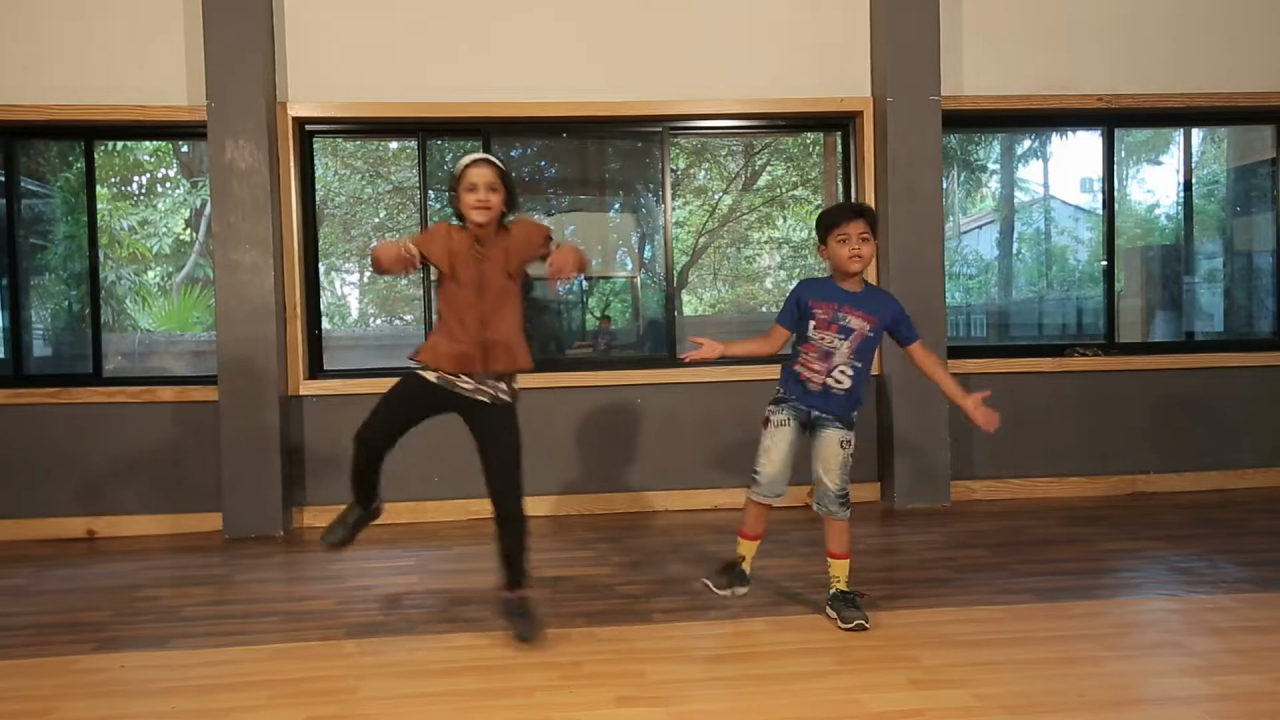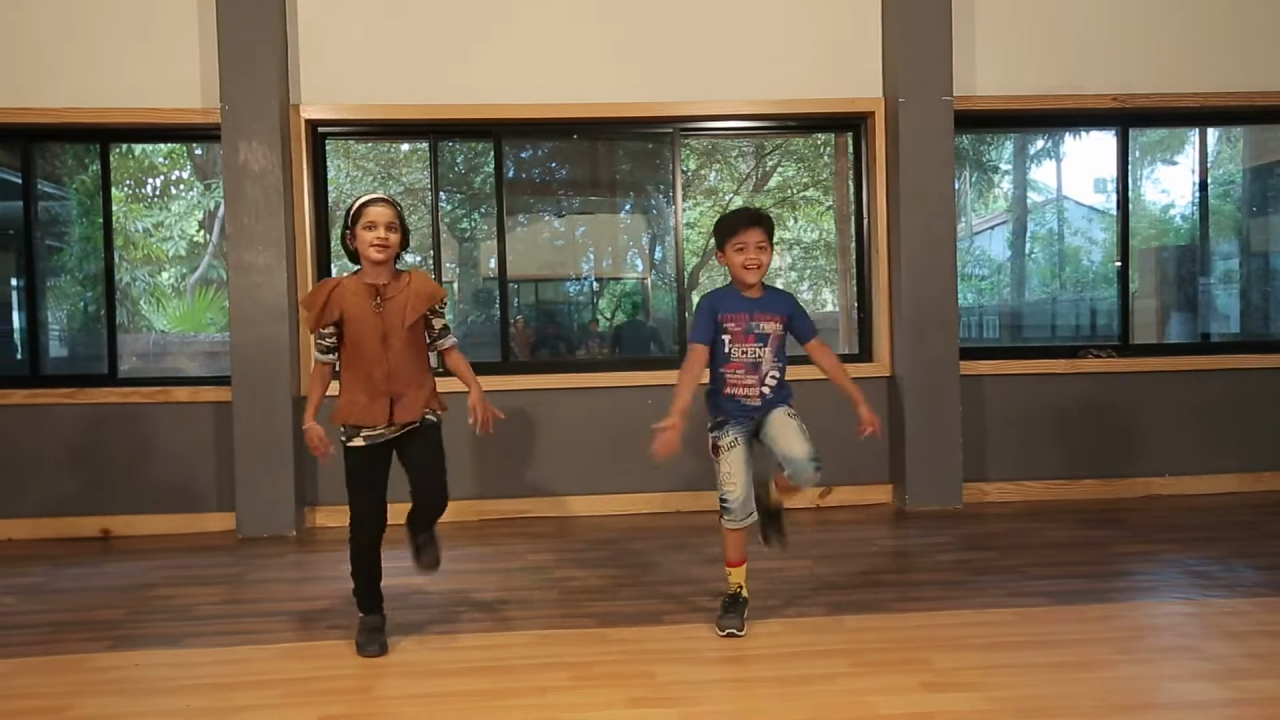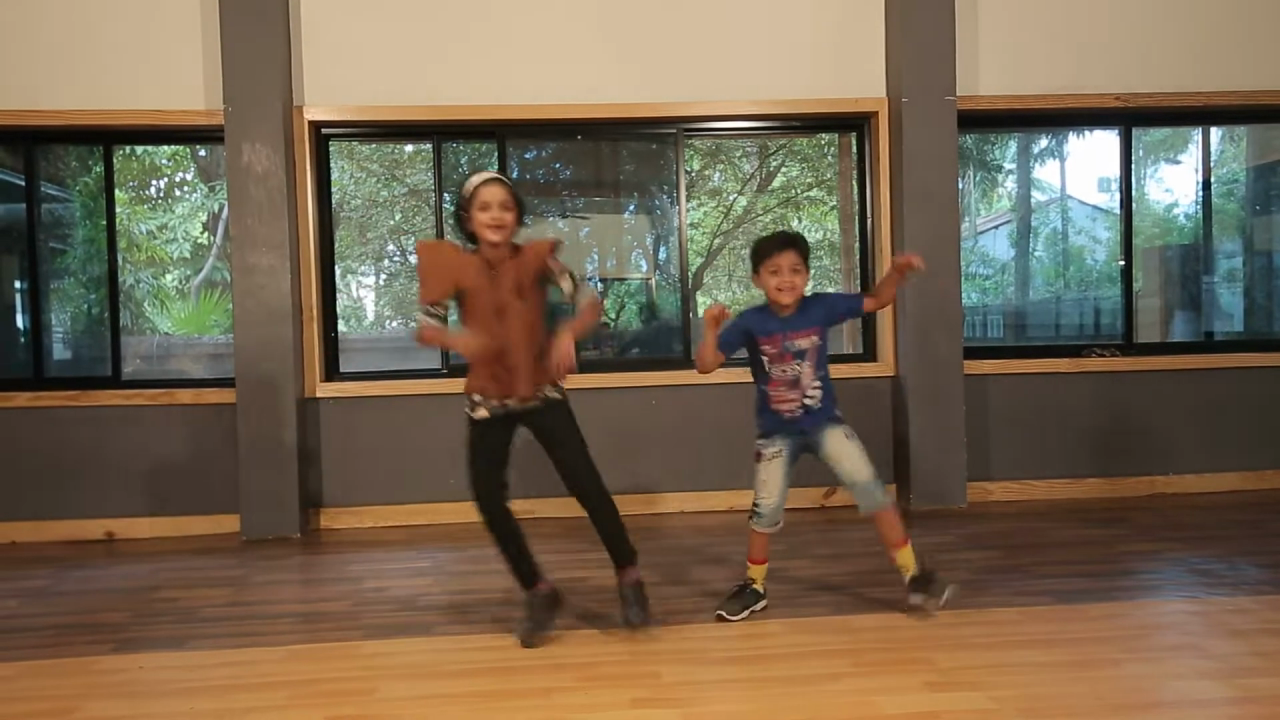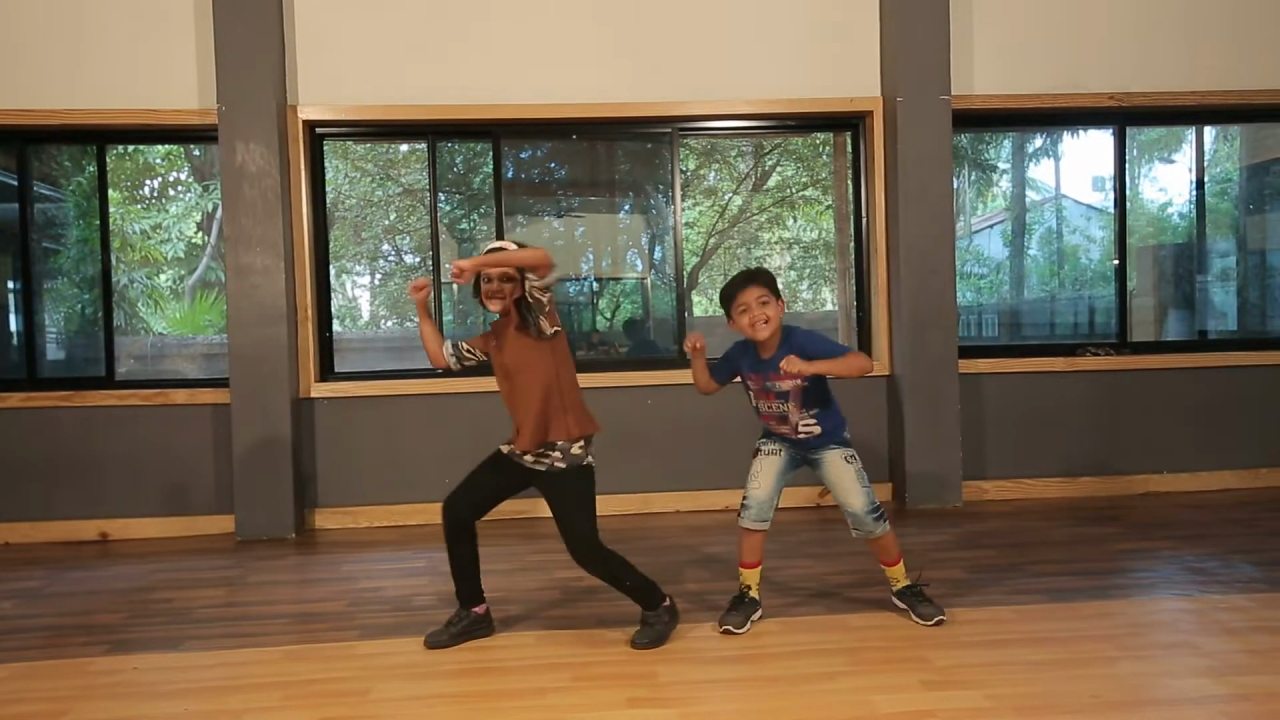
dt=0.7s
person 1, frame 1
left shoulder: (524, 238)
right shoulder: (441, 240)
left elbow: (572, 267)
right elbow: (389, 266)
left wrist: (573, 257)
right wrist: (382, 255)
left hip: (492, 382)
right hip: (437, 369)
left knee: (507, 491)
right knee: (369, 439)
left ankle: (515, 591)
right ankle: (364, 504)
person 1, frame 2
left shoulder: (421, 290)
right shoulder: (336, 295)
left elbow: (446, 347)
right elbow: (325, 360)
left wrist: (474, 386)
right wrist: (309, 417)
left hip: (418, 412)
right hip: (363, 422)
left knee: (432, 493)
right knee: (367, 524)
left ankle: (422, 528)
right ankle: (370, 614)
person 1, frame 3
left shoulder: (537, 258)
right shoulder: (454, 265)
left elbow: (589, 303)
right elbow: (426, 329)
left wrist: (569, 333)
right wrist: (457, 339)
left hip: (542, 393)
right hip: (488, 400)
left knee: (585, 485)
right knee: (489, 499)
left ankle: (629, 576)
right ankle: (539, 593)
person 1, frame 4
left shoulder: (536, 309)
right shoulder: (491, 337)
left elbow: (543, 262)
right elbow: (442, 357)
left wrist: (477, 262)
right wrist: (423, 310)
left hip: (566, 451)
right hip: (520, 450)
left knee: (584, 550)
right knee: (456, 512)
left ankle: (659, 607)
right ankle: (472, 612)
person 2, frame 1
left shoulder: (884, 304)
right shoulder: (807, 291)
left elbow: (921, 355)
right elbow: (773, 342)
left wrist: (965, 401)
right wrist: (721, 348)
left hip: (837, 413)
right hip: (790, 399)
left knee: (833, 497)
right knee: (767, 481)
left ankle: (840, 591)
right ankle: (740, 565)
person 2, frame 2
left shoulder: (784, 303)
right shoulder: (713, 304)
left elbow: (818, 351)
right elbow: (695, 363)
left wrist: (859, 400)
right wrist: (676, 416)
left hip: (775, 407)
right hip: (728, 415)
left knee: (804, 468)
right knee: (736, 505)
left ankle: (773, 500)
right ankle: (735, 593)
person 2, frame 3
left shoulder: (820, 307)
right shoulder: (750, 323)
left elbow: (878, 300)
right elbow: (705, 365)
left wrist: (897, 272)
right wrist: (711, 329)
left hip: (825, 422)
right hip: (777, 431)
left knee: (870, 490)
right knee: (766, 511)
left ankle: (915, 576)
right ankle: (752, 588)
person 2, frame 4
left shoulder: (804, 342)
right shoulder: (737, 357)
left elbow: (862, 363)
right elbow: (709, 387)
left wrist: (809, 368)
right wrist: (697, 358)
left hip: (826, 438)
right hip: (778, 441)
left knee: (867, 514)
right knee: (754, 510)
left ankle: (905, 586)
right ankle: (748, 596)
